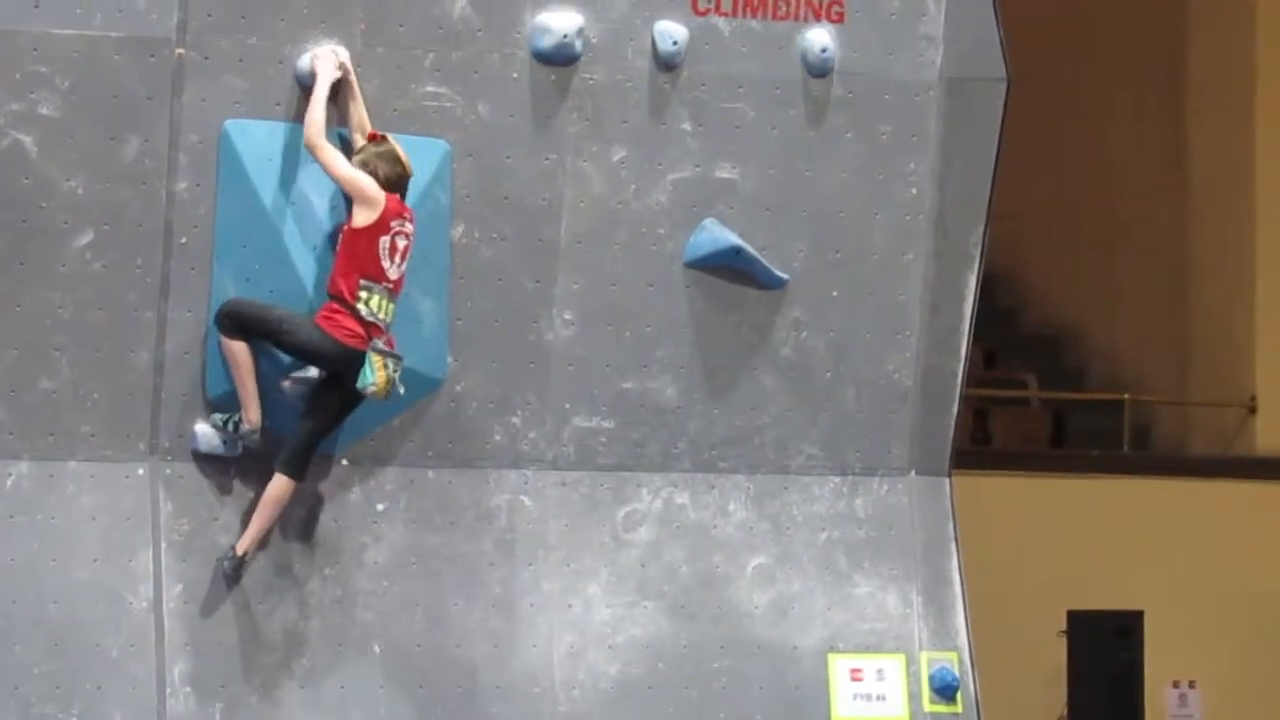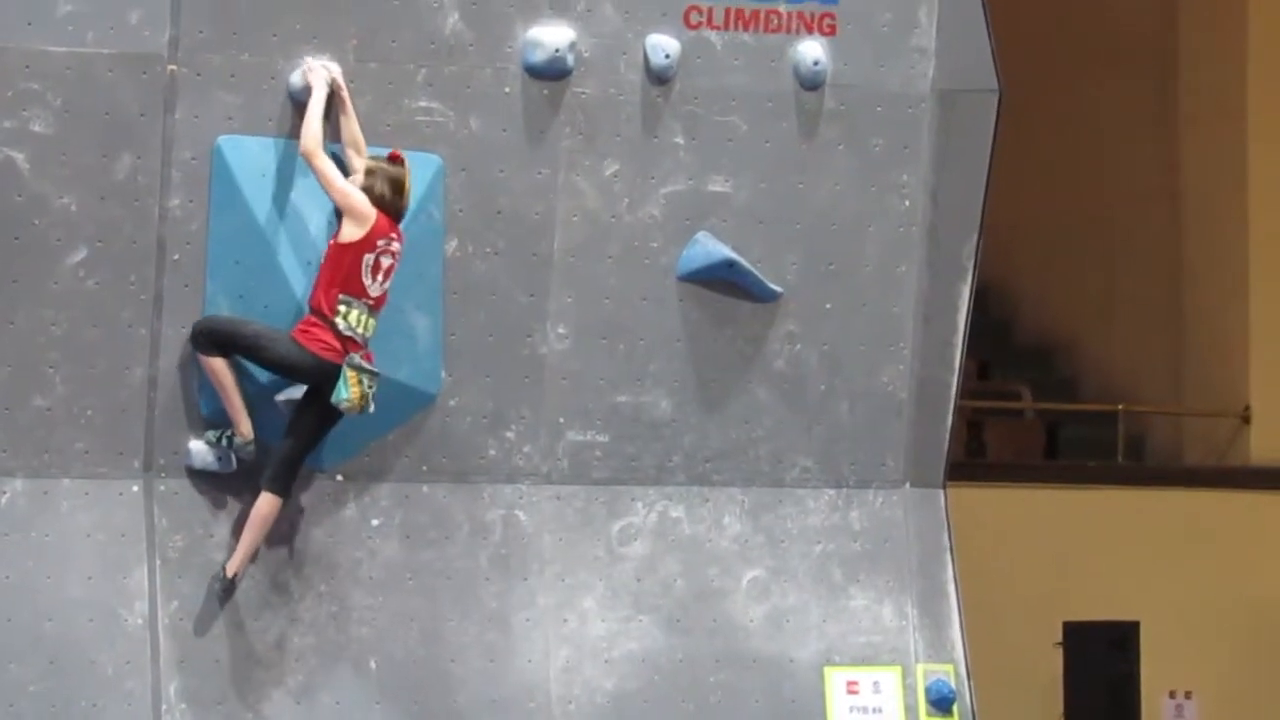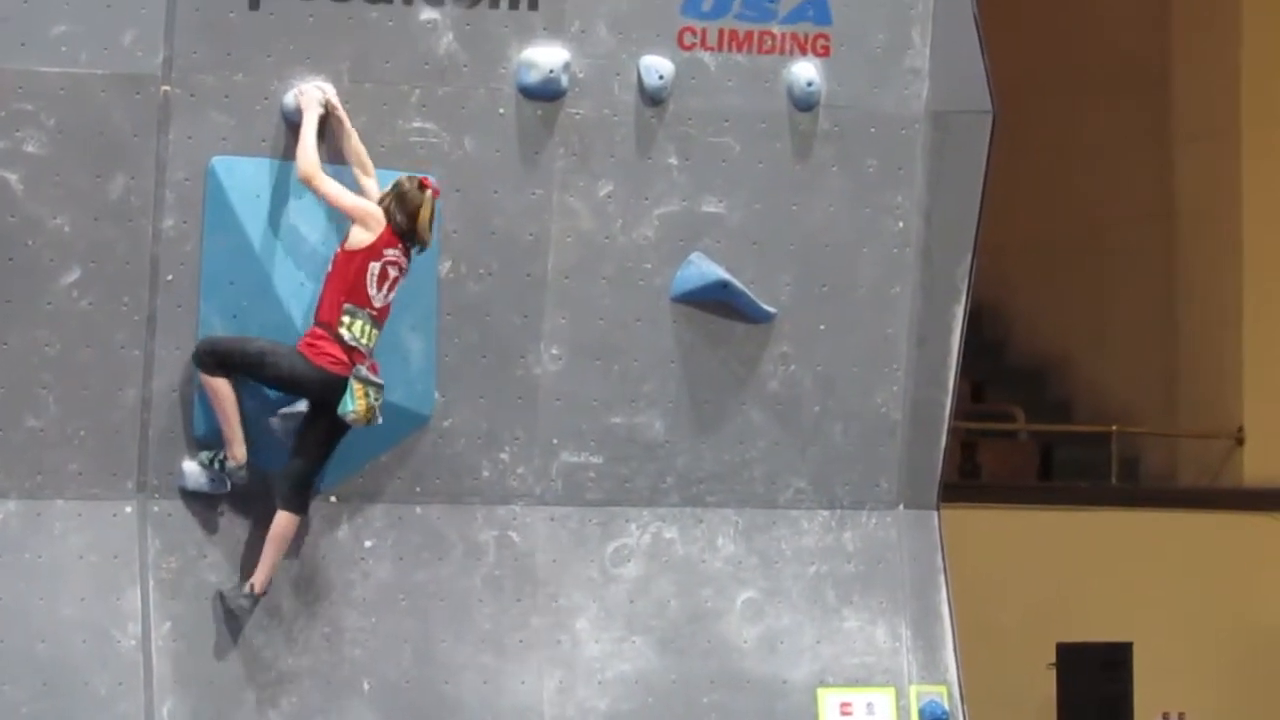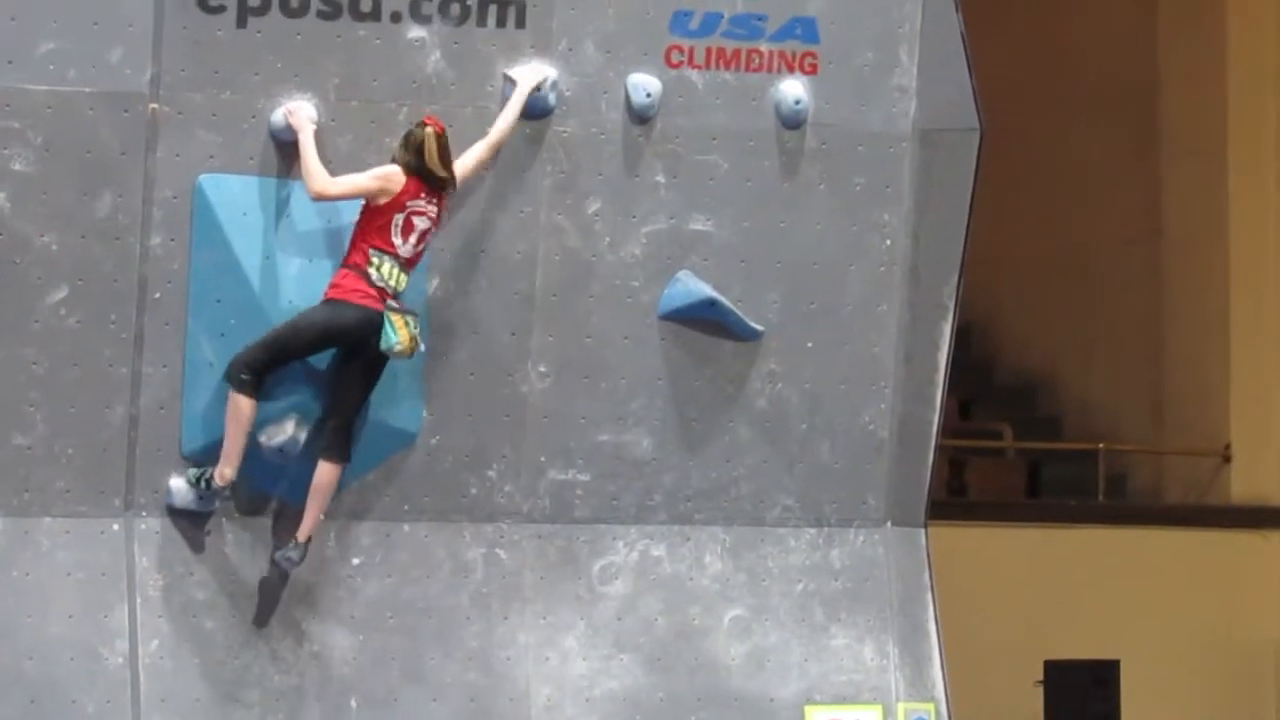
dt=0.5s
person 1, frame 1
left shoulder: (373, 196)
right shoulder: (404, 213)
left elbow: (314, 141)
right elbow: (365, 140)
left wrist: (323, 79)
right wrist: (349, 83)
left hip: (337, 339)
right hip: (369, 355)
left knee: (230, 314)
right knee: (299, 449)
left ankle: (248, 420)
right ankle: (242, 550)
person 1, frame 2
left shoulder: (363, 213)
right shoulder: (391, 231)
left elbow: (311, 150)
right elbow: (358, 154)
left wrist: (320, 90)
right wrist: (341, 98)
left hip: (315, 353)
right hip: (349, 369)
left knee: (206, 331)
right knee: (283, 466)
left ankle: (241, 434)
right ankle: (232, 572)
person 1, frame 3
left shoulder: (374, 219)
right shoulder: (406, 244)
left elbow: (308, 173)
right elbow: (363, 171)
left wrist: (311, 113)
right wrist: (336, 115)
left hip: (319, 364)
right hip: (352, 380)
left knee: (210, 352)
right knee: (297, 482)
left ankle: (234, 459)
right ankle: (253, 587)
person 1, frame 4
left shoulder: (393, 179)
right shoulder: (444, 189)
left elbow: (320, 188)
right elbow: (493, 139)
left wrist: (304, 130)
right wrist: (523, 87)
left hip: (348, 308)
right hip: (383, 323)
left knee: (245, 368)
right knee: (338, 432)
left ankle: (220, 479)
right ankle: (300, 542)
